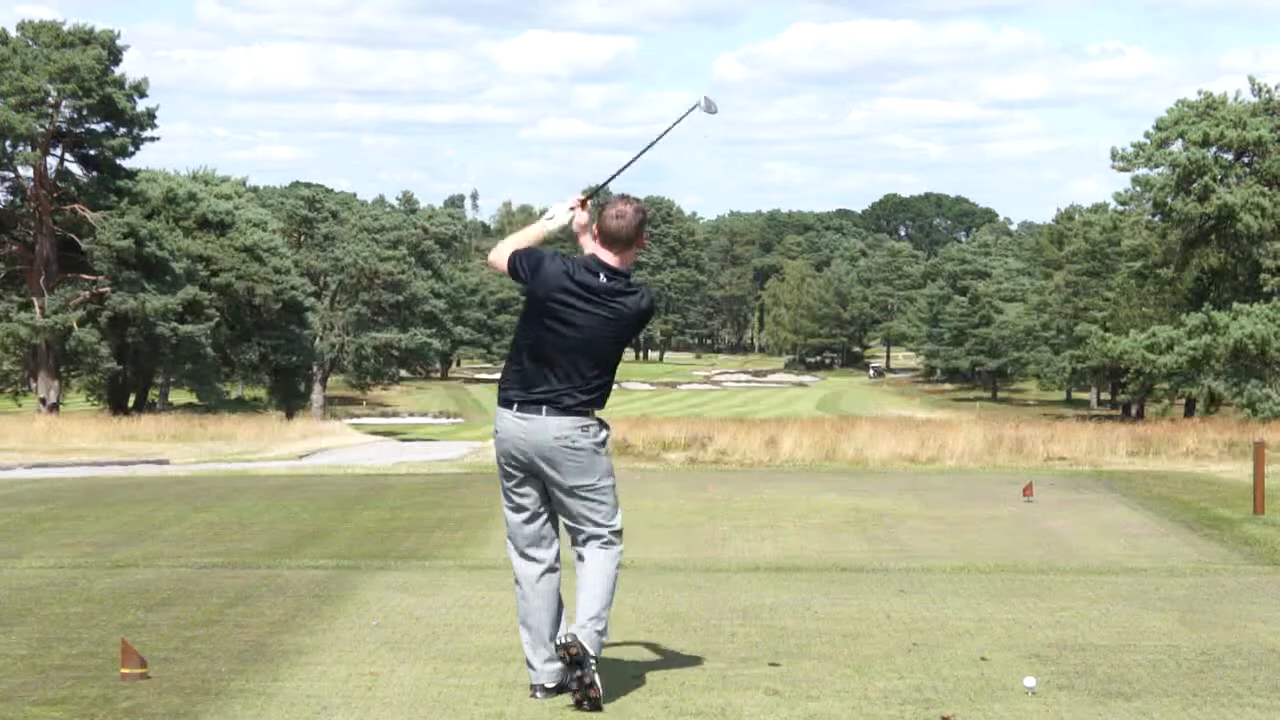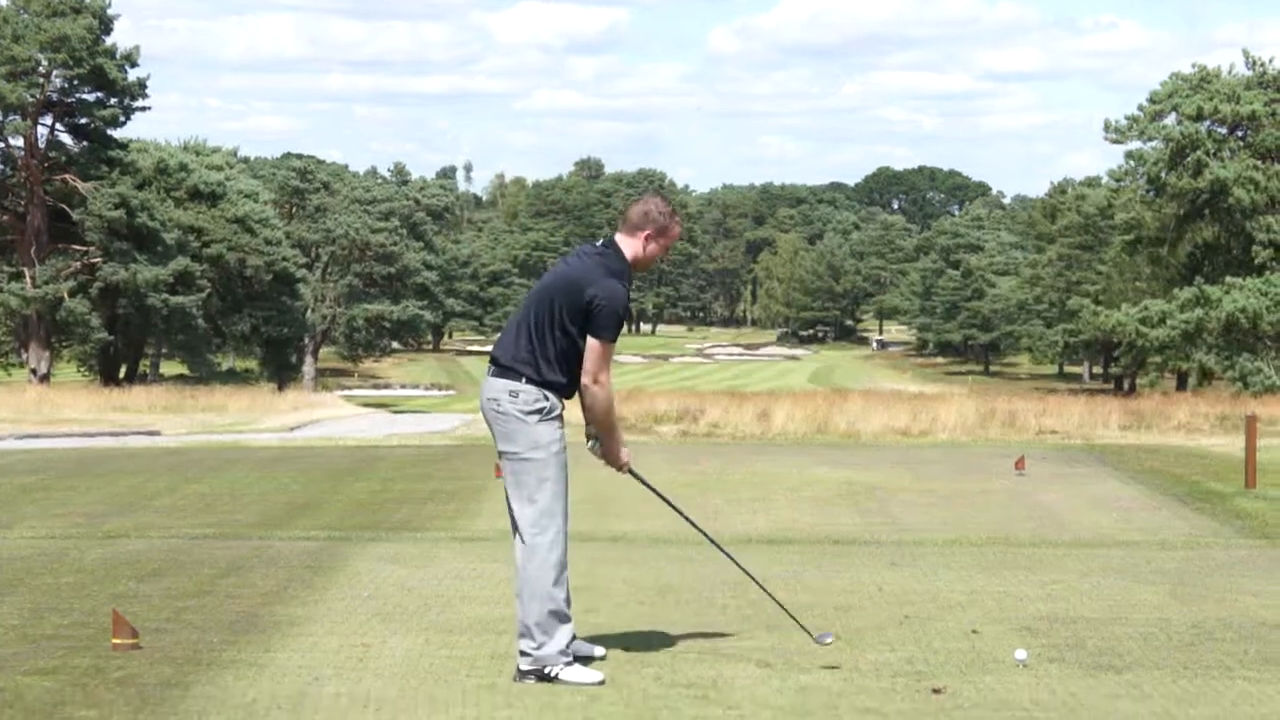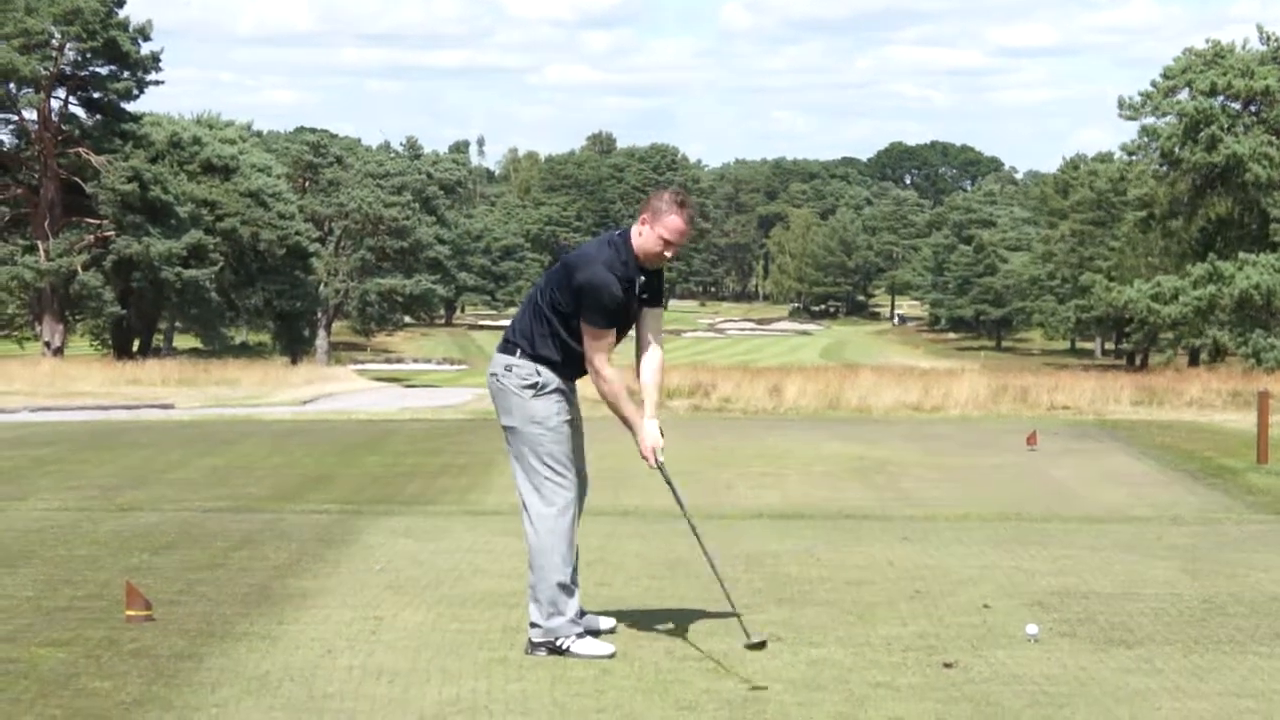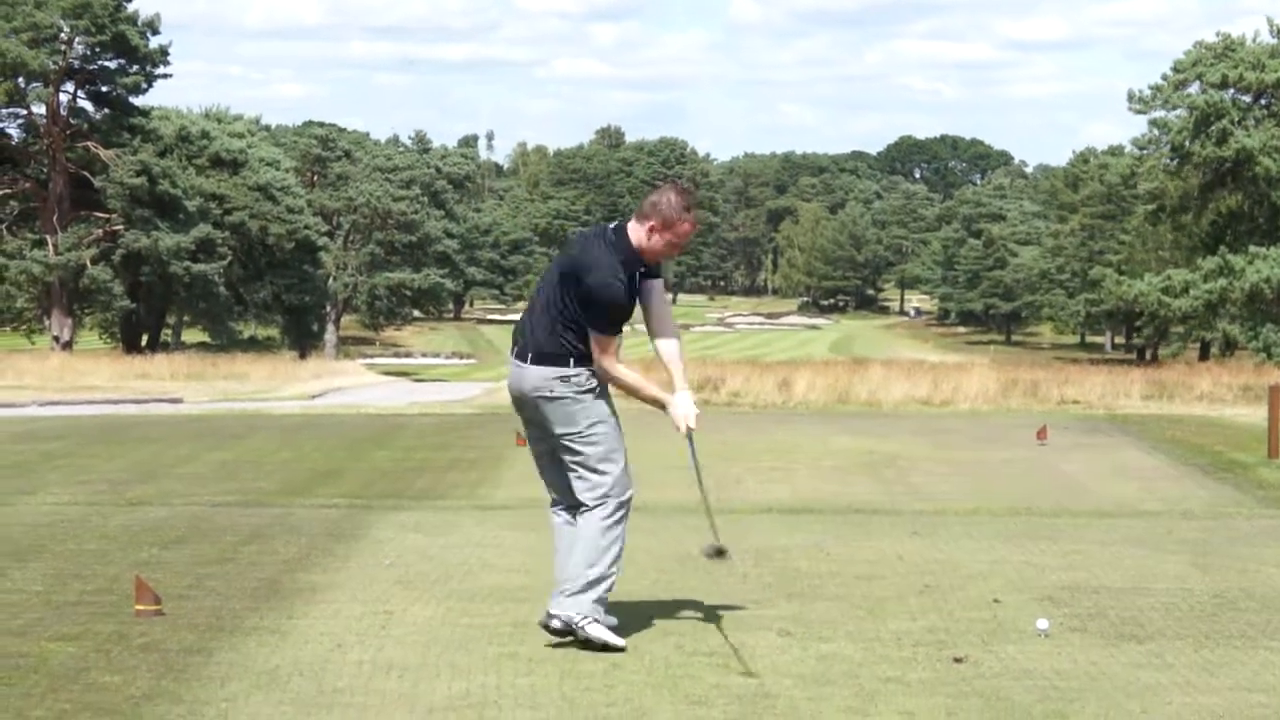
dt=0.7s
person 1, frame 1
left shoulder: (551, 271)
right shoulder: (639, 303)
left elbow: (499, 254)
left wrist: (556, 221)
right wrist: (583, 236)
left hip: (514, 423)
right hip: (572, 431)
left knee: (531, 553)
right knee: (600, 541)
left ankle: (545, 671)
right ankle: (583, 637)
person 1, frame 2
left shoulder: (590, 260)
right shoulder: (609, 288)
right elbow: (594, 380)
left wrist: (599, 431)
right wrist: (613, 441)
left hip: (516, 393)
right hip: (525, 400)
left knee: (545, 523)
right knee: (542, 526)
left ankle: (554, 636)
right ankle: (540, 655)
person 1, frame 3
left shoulder: (648, 272)
right shoulder: (601, 273)
left elbow: (651, 348)
right elbow: (599, 365)
left wrist: (650, 417)
right wrist: (638, 428)
left hip: (551, 378)
right hip: (527, 376)
left knee: (569, 494)
right knee: (553, 500)
left ankle: (563, 608)
right ankle: (552, 629)
person 1, frame 4
right shoulder: (604, 274)
left elbow: (664, 328)
right elbow: (607, 365)
left wrist: (680, 390)
right wrist: (665, 399)
left hip: (529, 373)
right hip: (563, 380)
left knee: (568, 496)
right knee: (608, 492)
left ankle: (574, 605)
right ankle: (575, 610)
